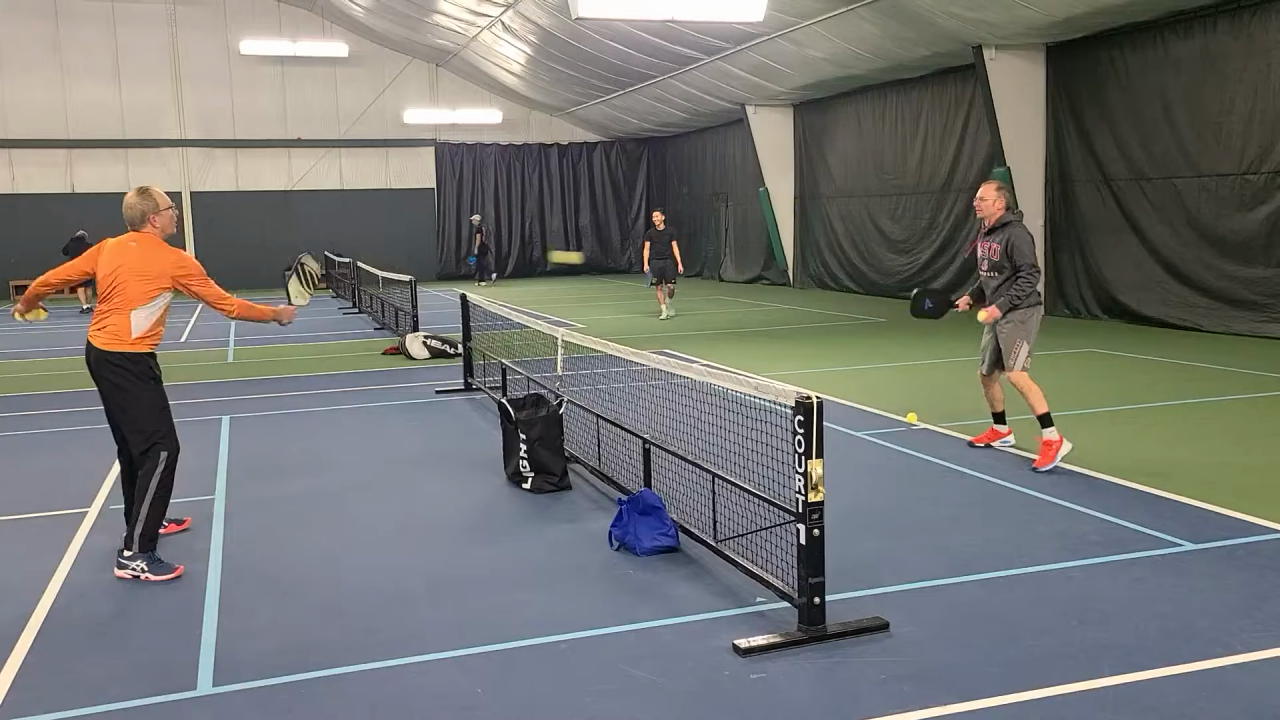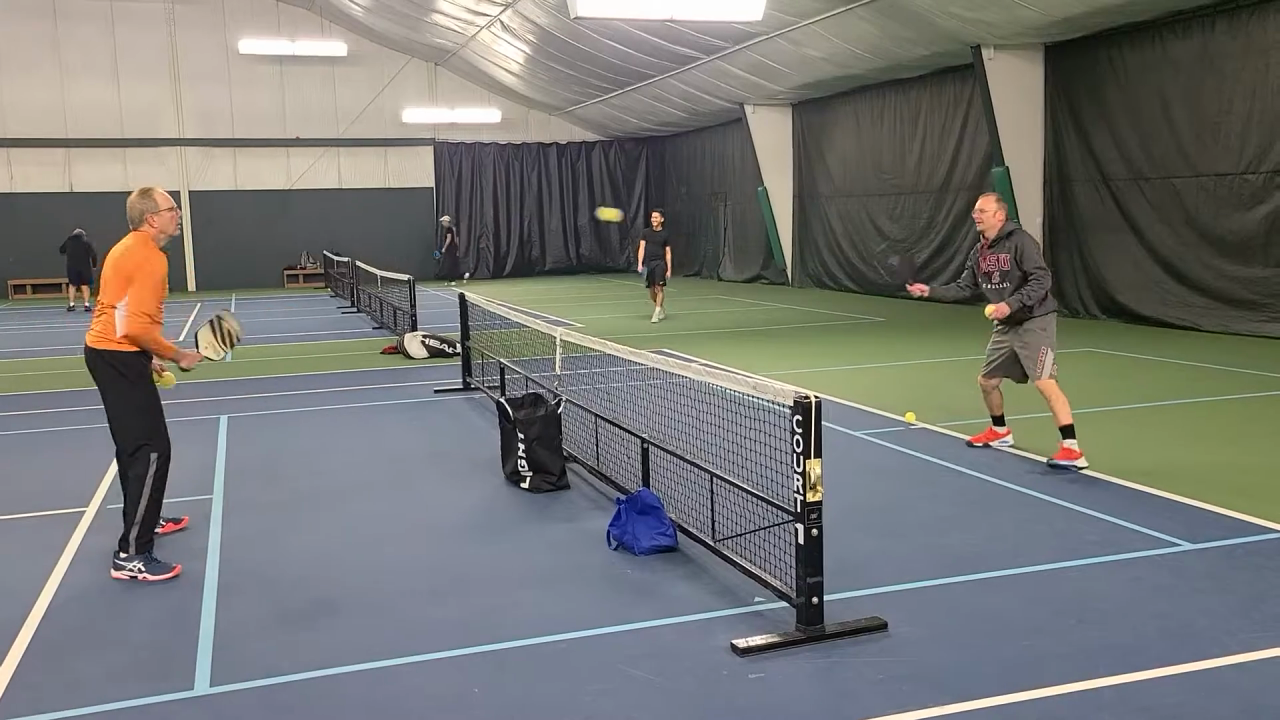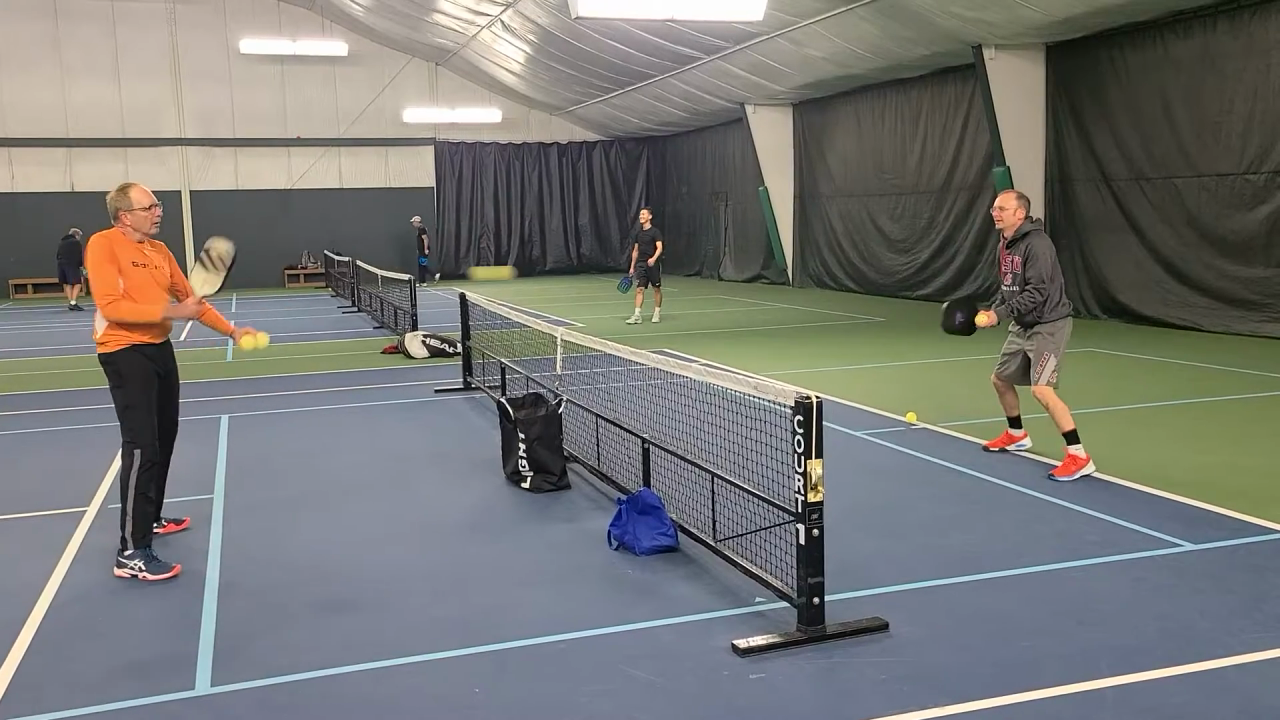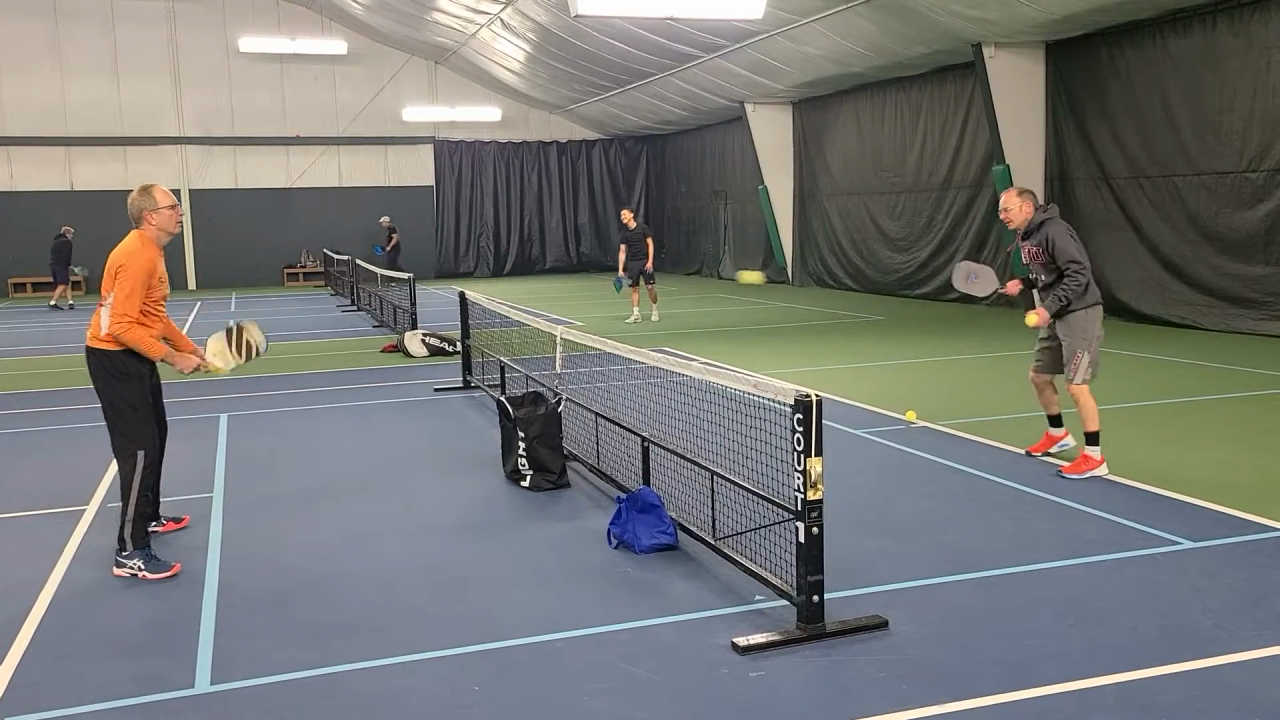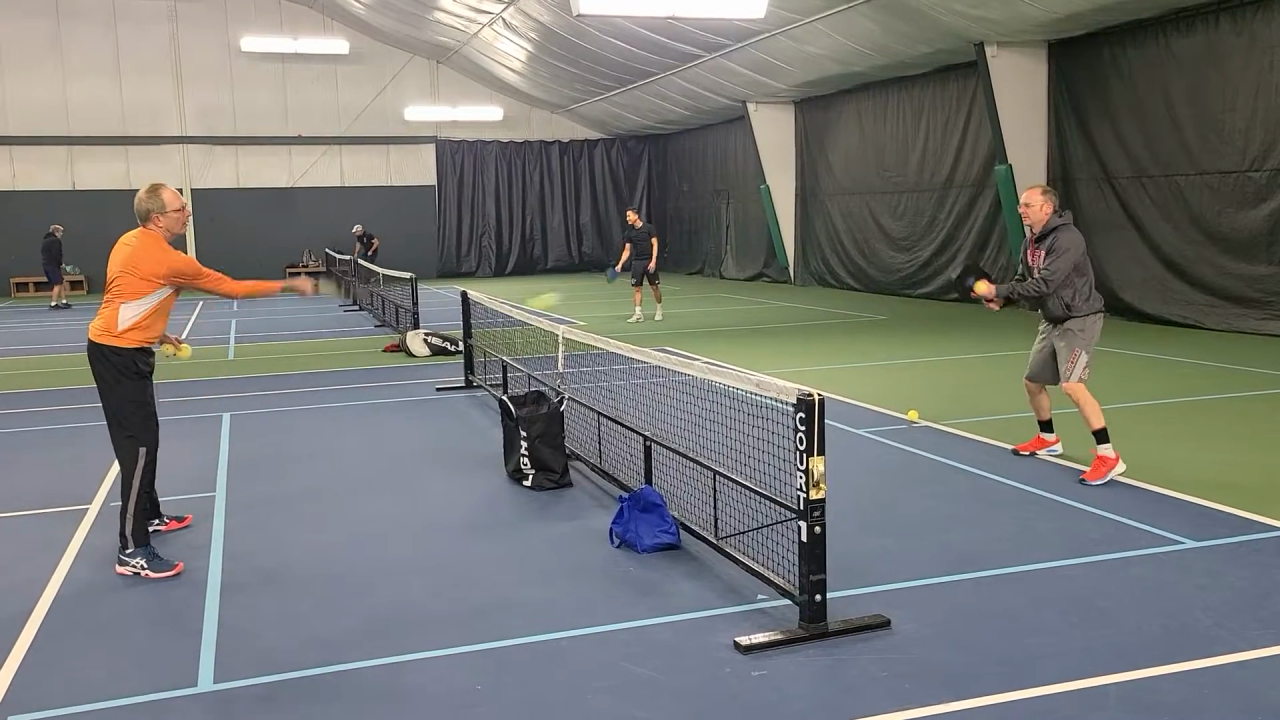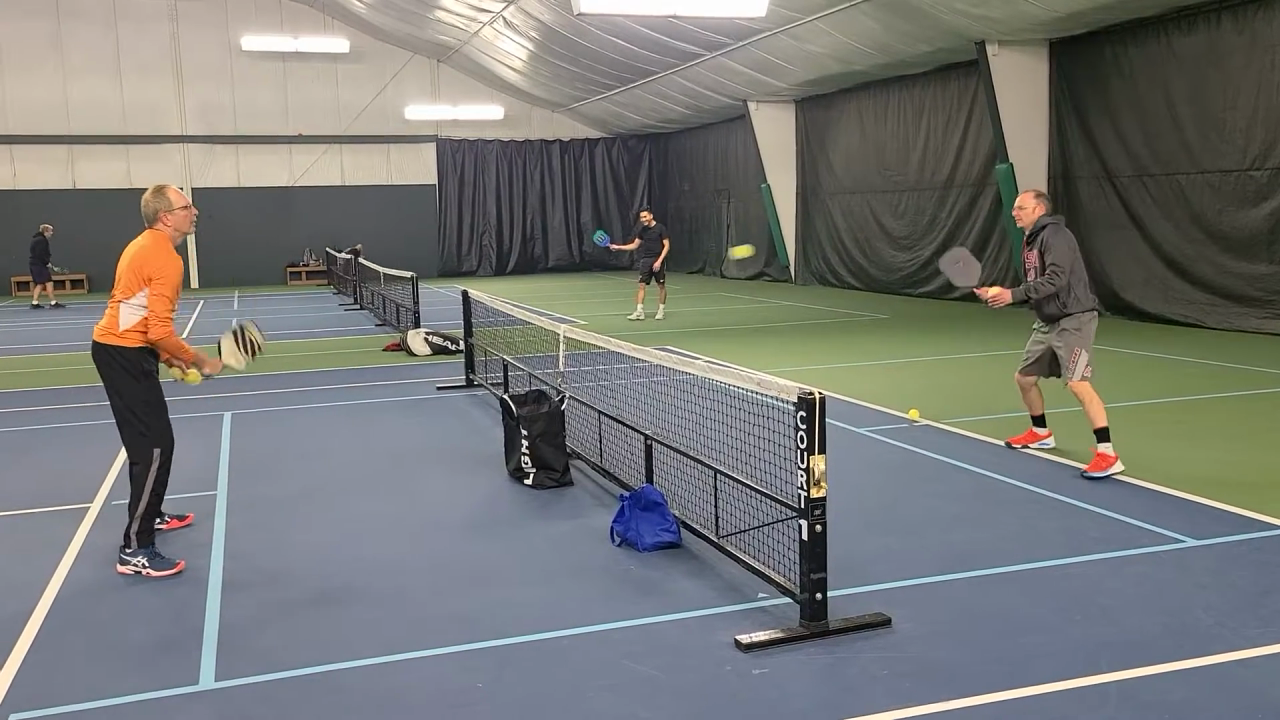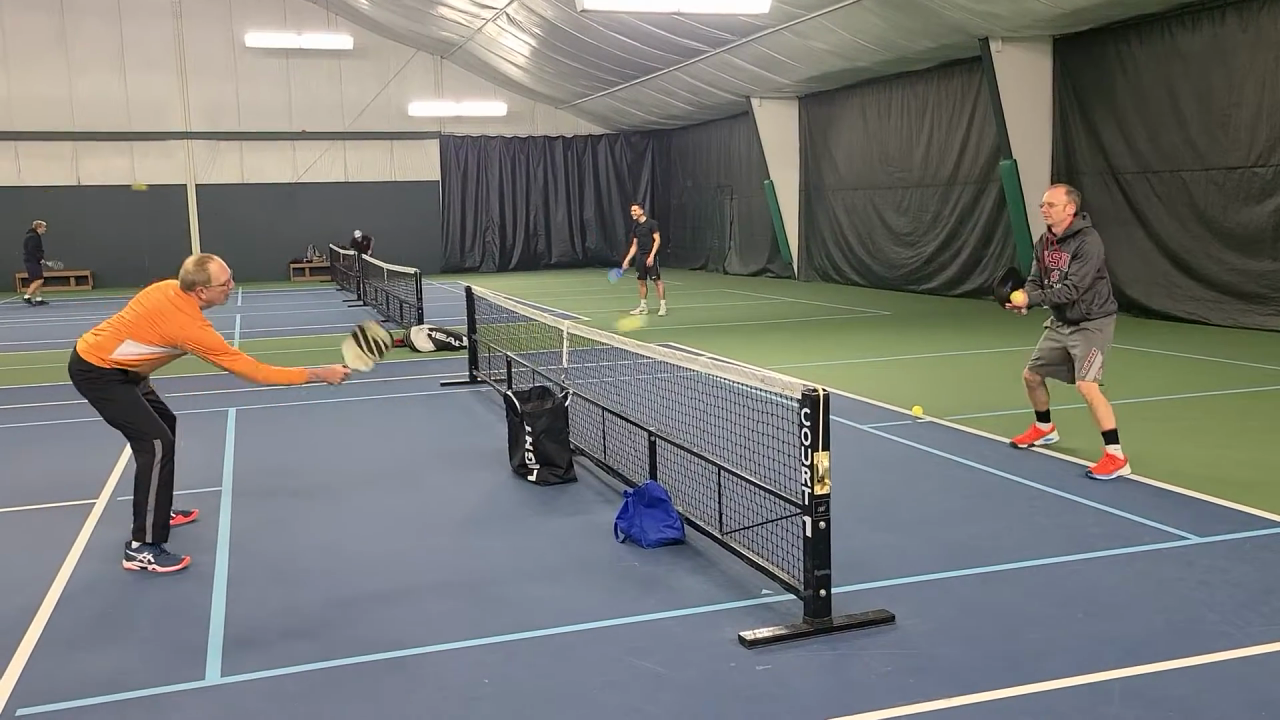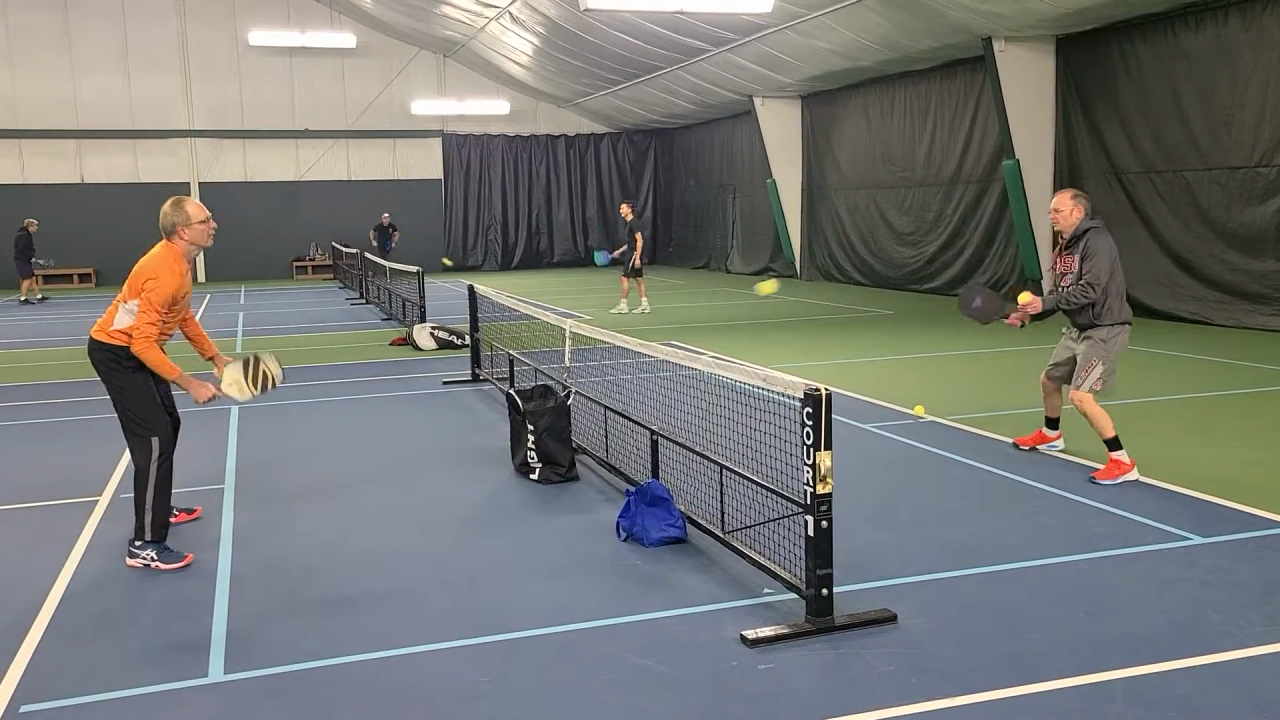
dt=0.5s
person 1, frame 1
left shoulder: (107, 249)
right shoulder: (175, 261)
left elbow: (51, 280)
right elbow: (226, 303)
left wrist: (27, 303)
right wrist: (275, 313)
left hip: (100, 353)
right hip: (130, 361)
left knee: (134, 444)
right knee: (161, 449)
left ankle: (144, 519)
right ankle: (135, 553)
person 1, frame 2
left shoulder: (137, 250)
right shoulder: (144, 256)
right elbow: (135, 322)
left wrist: (147, 358)
right wrist: (178, 355)
left hip: (124, 357)
right hip: (115, 358)
left knee: (136, 446)
right knee: (151, 450)
left ankle: (146, 518)
right ankle: (130, 555)
person 1, frame 3
left shoulder: (158, 250)
right shoulder: (103, 243)
left elbow: (189, 298)
right elbow: (112, 307)
left wrist: (231, 330)
right wrist: (172, 312)
left hip: (159, 351)
right hip: (125, 354)
left knee: (164, 438)
right knee: (142, 446)
left ankle: (150, 517)
right ankle: (132, 553)
person 1, frame 4
left shoulder: (149, 249)
right shoulder: (139, 257)
right elbow: (123, 324)
left wrist: (189, 348)
right wrist: (172, 357)
left hip: (132, 353)
right hip: (114, 356)
left knee: (155, 435)
right knee: (139, 446)
left ankle: (148, 516)
right ankle: (130, 553)
person 1, frame 5
left shoulder: (131, 241)
right shoulder: (167, 260)
right elbow: (230, 288)
left wrist: (157, 334)
right wrist: (287, 284)
left hip: (119, 349)
right hip: (119, 355)
left knee: (144, 436)
right knee: (138, 445)
left ankle: (148, 514)
right ankle: (133, 551)
person 1, frame 6
left shoulder: (147, 245)
right shoulder: (165, 258)
right elbow: (161, 331)
left wrist: (172, 356)
right wrist: (200, 360)
left hip: (122, 349)
right hip: (125, 354)
left knee: (150, 439)
right knee: (156, 446)
left ankle: (150, 513)
right ankle: (135, 551)
person 1, frame 7
left shoulder: (168, 289)
right shoulder: (192, 326)
right elbow: (253, 370)
right wrist: (320, 373)
left hip: (107, 361)
right hip: (95, 371)
left knee: (164, 423)
right knee: (155, 443)
left ankle: (157, 511)
right ankle: (142, 547)
person 1, frame 8
left shoulder: (176, 257)
right shoulder: (166, 273)
left elbow: (182, 314)
right elbow: (143, 347)
left wrist: (213, 354)
right wrist: (190, 385)
left hip: (133, 347)
right hip: (116, 352)
left knee: (168, 425)
right knee: (155, 438)
left ankle: (158, 505)
right ankle: (144, 545)
person 2, frame 1
left shoulder: (1015, 234)
right shoulder: (984, 234)
left elbow: (1030, 276)
left wrist: (1000, 306)
right wrist: (972, 296)
left hip: (1020, 313)
right hip: (998, 315)
left knee: (1016, 375)
right knee: (986, 374)
left ankle: (1053, 440)
right ankle: (1001, 430)
person 2, frame 2
left shoulder: (1021, 241)
right shoulder: (980, 250)
left elbow: (1042, 279)
right elbow: (964, 287)
left wrist: (1012, 304)
right wrist: (928, 291)
left hip: (1036, 322)
right hip: (1006, 326)
left knee: (1044, 382)
right knee: (987, 381)
left ankle: (1072, 450)
right ankle: (1000, 431)
person 2, frame 3
left shoulder: (1036, 243)
right shoulder: (1004, 246)
left elbow: (1037, 292)
left wrist: (1000, 313)
right wrist: (993, 310)
left hip: (1049, 326)
right hip: (1022, 326)
left knee: (1041, 390)
right knee: (1001, 380)
left ankle: (1078, 456)
right ankle: (1016, 435)
person 2, frame 4
left shoulder: (1053, 230)
right shoulder: (1026, 236)
left elbow: (1076, 274)
left wrist: (1048, 307)
right wrist: (1022, 283)
left hip: (1080, 314)
right hip: (1057, 315)
left knee: (1077, 387)
right knee: (1039, 375)
left ankle: (1094, 458)
right ankle: (1058, 435)
person 2, frame 5
left shoulder: (1066, 238)
right shoulder: (1031, 241)
left elbow: (1046, 283)
right elbow: (1023, 280)
left wrist: (999, 291)
right wrist: (1000, 297)
left hip: (1079, 321)
right hip: (1052, 322)
left knee: (1072, 386)
right knee: (1033, 382)
left ankle: (1108, 456)
right ankle: (1048, 439)
person 2, frame 6
left shoulder: (1054, 235)
right shoulder: (1030, 242)
left elbow: (1055, 279)
right elbow: (1032, 288)
left wrist: (1014, 294)
right wrist: (998, 294)
left hip: (1074, 320)
right hip: (1048, 322)
left knee: (1078, 384)
right knee: (1024, 378)
left ankle: (1108, 455)
right ankle: (1040, 433)
person 2, frame 7
left shoulder: (1088, 241)
right shoulder: (1044, 241)
left elbow: (1074, 288)
right elbow: (1036, 280)
left wrist: (1031, 299)
right wrist: (1022, 299)
left hip: (1092, 322)
right hip: (1060, 322)
left knee: (1087, 386)
right knee: (1032, 375)
left ankle: (1116, 456)
right ankle: (1044, 428)
person 2, frame 8
left shoulder: (1096, 240)
right shoulder: (1063, 248)
left elbow: (1090, 290)
right elbow: (1057, 292)
left wrist: (1045, 303)
right wrist: (1027, 314)
left hip: (1104, 330)
right hip: (1078, 330)
left knee: (1080, 396)
right knee: (1050, 380)
left ankle: (1123, 463)
right ankle: (1051, 434)
